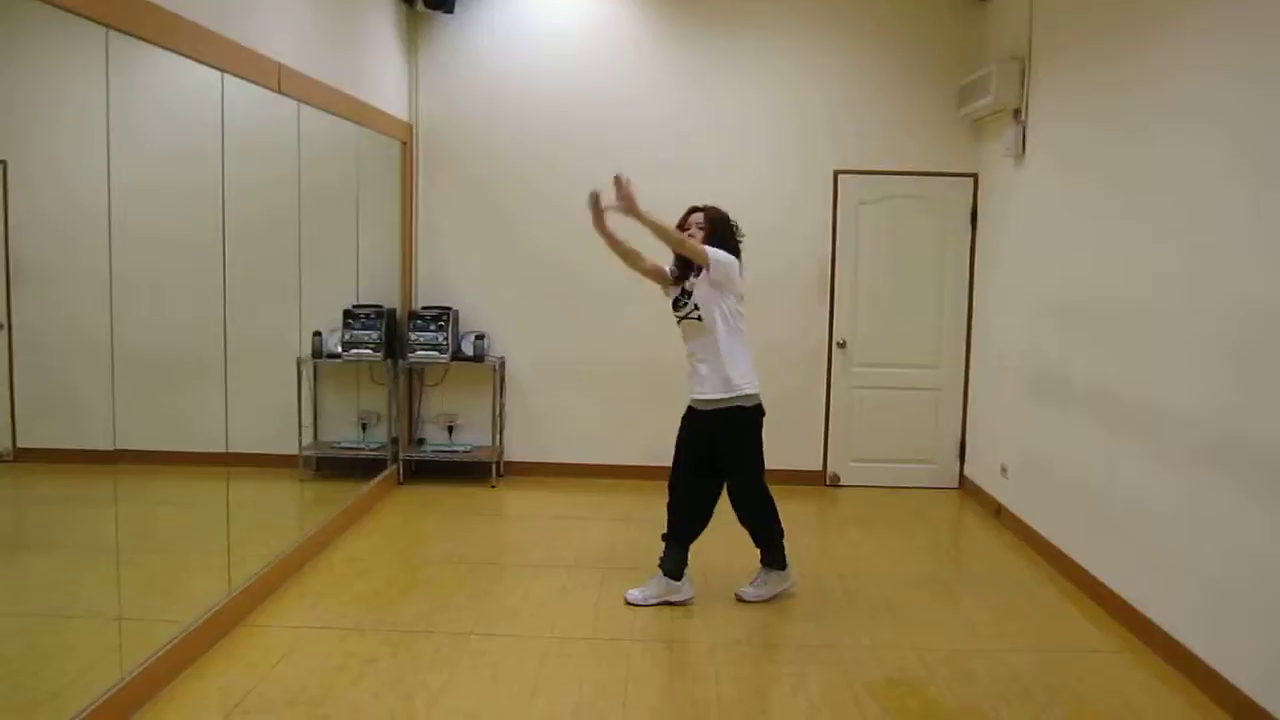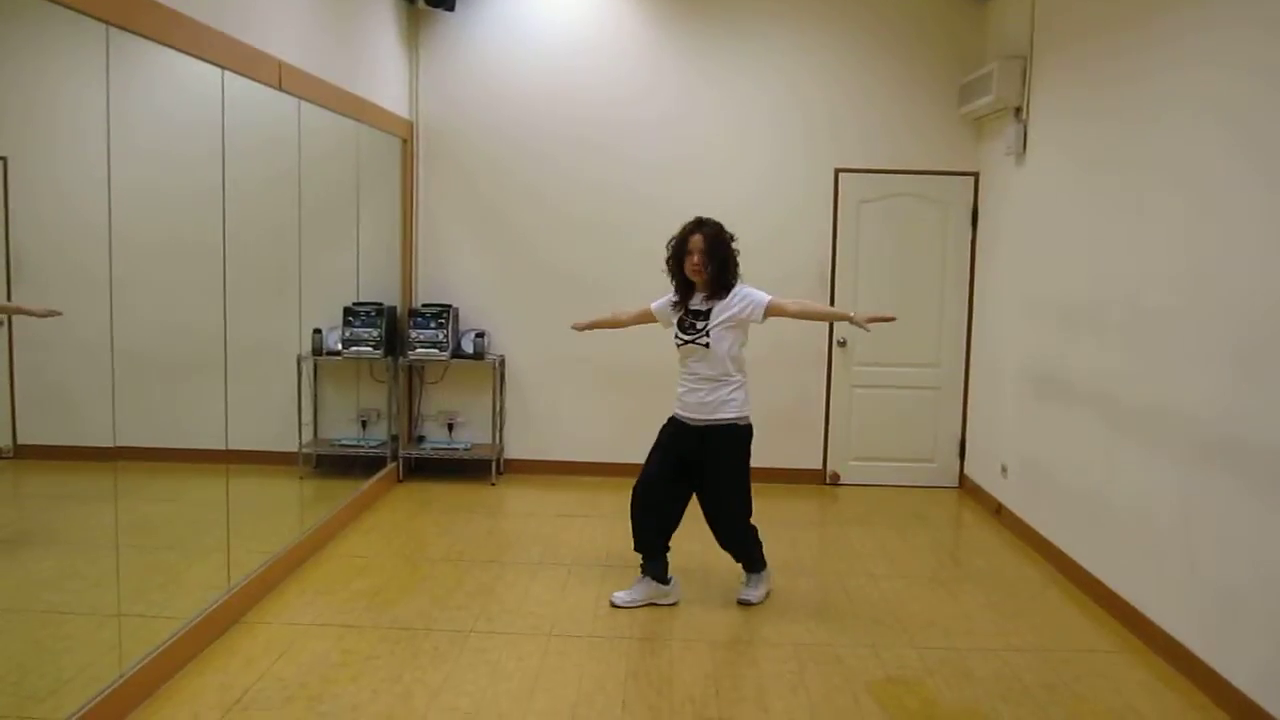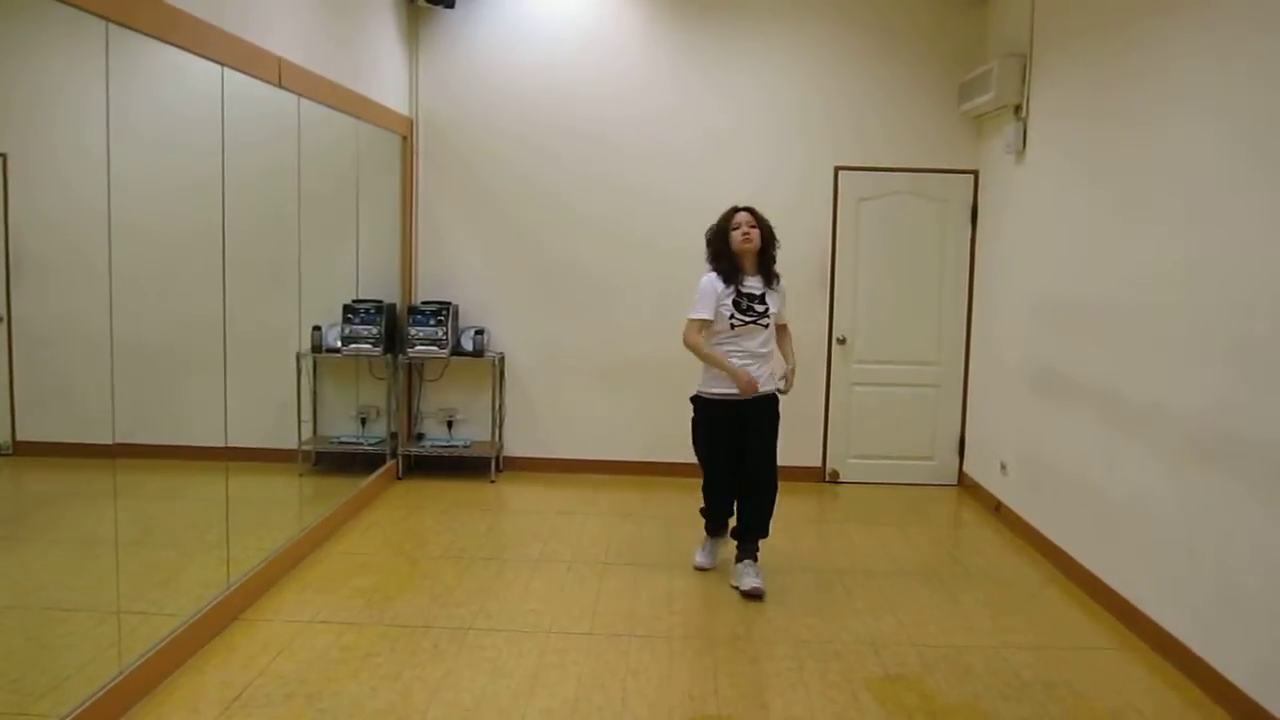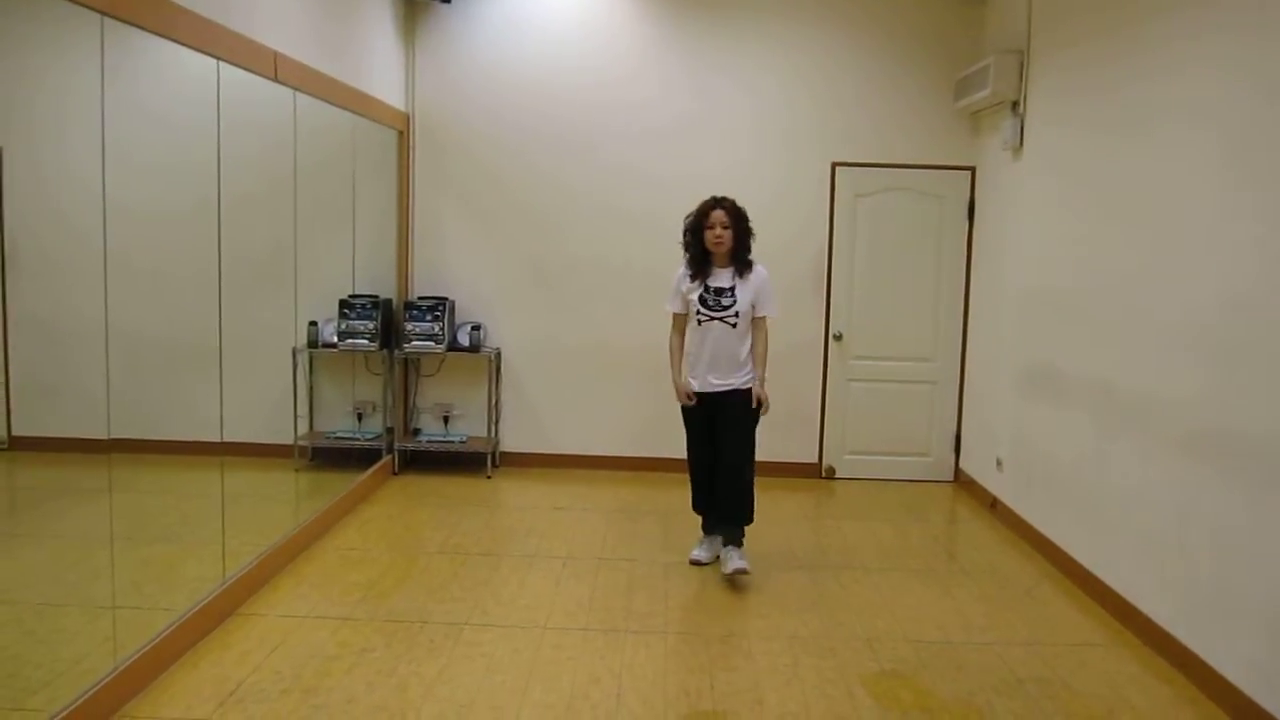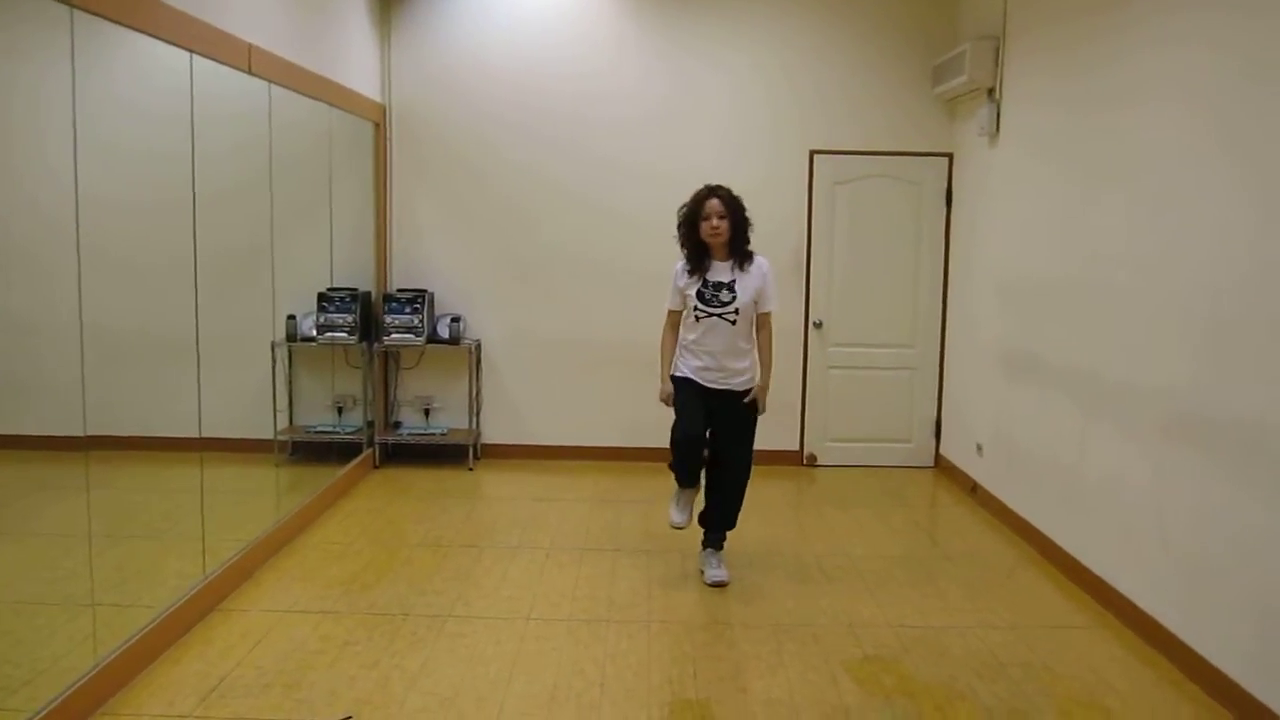
dt=1s
person 1, frame 1
left shoulder: (723, 267)
right shoulder: (678, 280)
left elbow: (687, 246)
right elbow: (644, 265)
left wrist: (637, 213)
right wrist: (604, 229)
left hip: (736, 405)
right hip: (701, 407)
left knee: (747, 493)
right knee: (685, 494)
left ankle: (775, 569)
right ankle: (673, 578)
person 1, frame 2
left shoulder: (738, 298)
right shoulder: (678, 301)
left elbow: (791, 307)
right elbow: (631, 316)
left wrist: (849, 316)
right wrist: (589, 324)
left hip: (726, 426)
right hip: (683, 422)
left knee: (727, 513)
right knee: (648, 496)
left ankle: (756, 573)
right ankle: (656, 580)
person 1, frame 3
left shoulder: (774, 285)
right shoulder: (713, 282)
right elbow: (691, 336)
left wrist: (789, 365)
right wrist: (731, 370)
left hip: (761, 399)
right hip: (716, 398)
left knee: (759, 479)
right knee: (718, 476)
left ankle: (746, 559)
right ankle: (714, 534)
person 1, frame 4
left shoulder: (755, 276)
right shoulder: (688, 276)
left elbow: (760, 332)
right elbow: (678, 331)
left wrist: (760, 381)
right wrist: (678, 378)
left hip: (739, 389)
right hip: (699, 389)
left knee: (736, 464)
right knee: (702, 464)
left ankle: (733, 543)
right ankle: (711, 533)
person 1, frame 5
left shoulder: (757, 269)
right shoulder: (685, 270)
left elbow: (764, 328)
right elbow: (672, 326)
left wrist: (764, 381)
right wrist: (665, 378)
left hip: (737, 385)
right hip: (691, 379)
left knee: (732, 469)
right knee: (688, 439)
left ankle: (713, 547)
right ankle: (686, 486)
